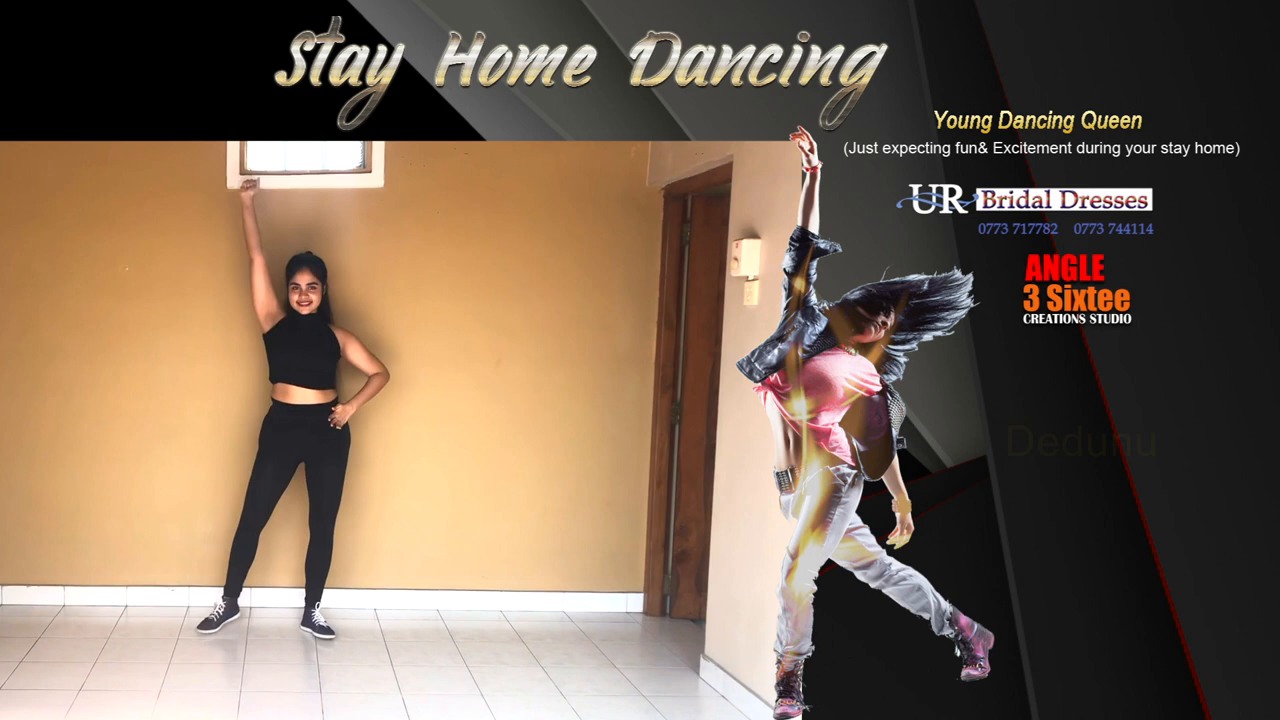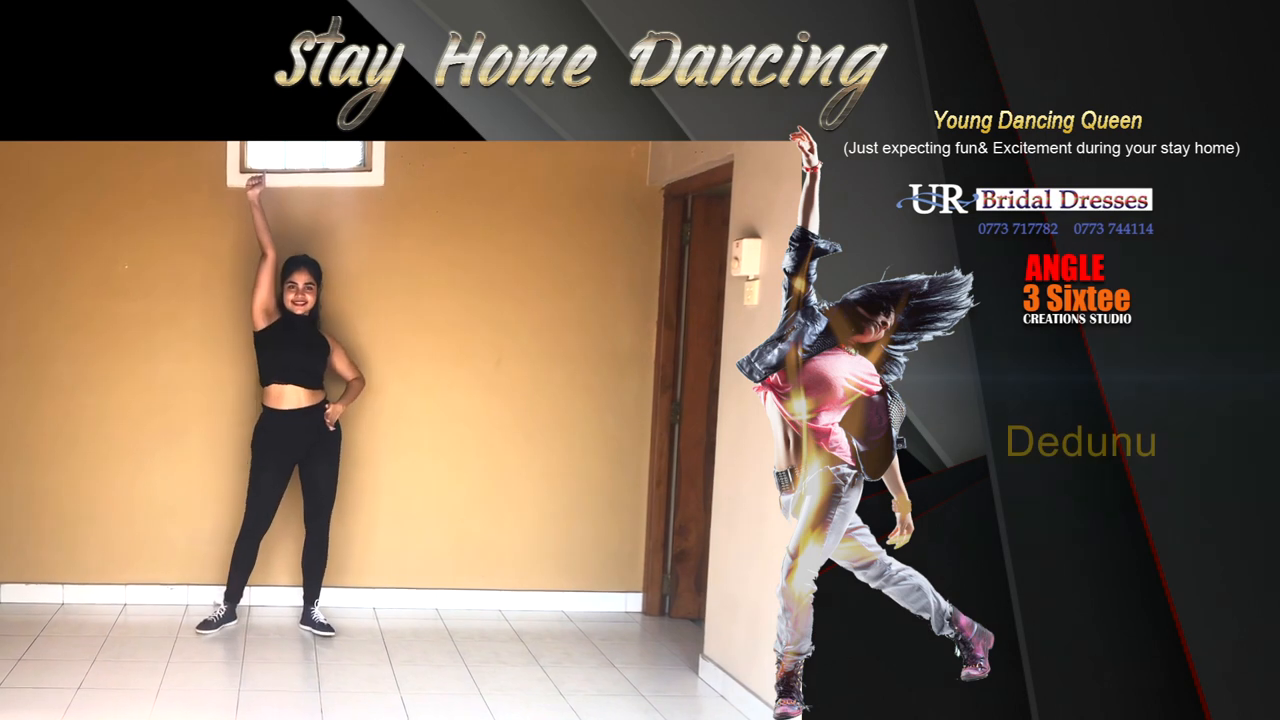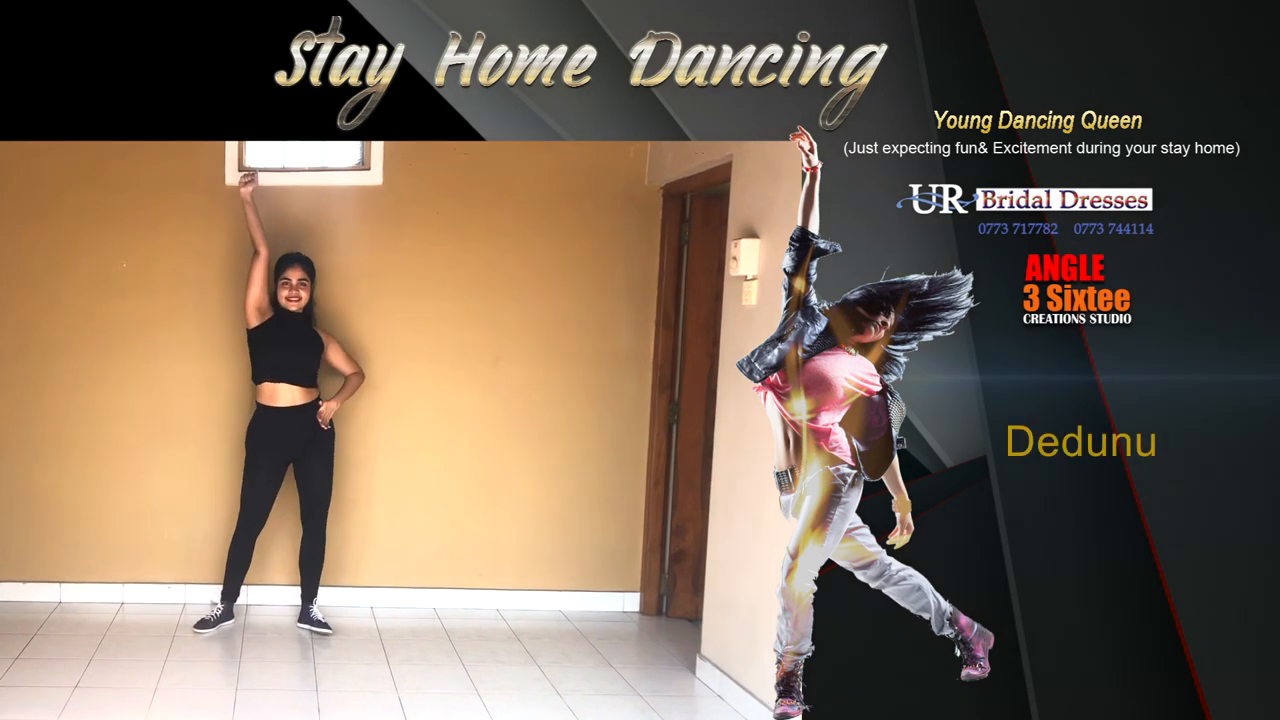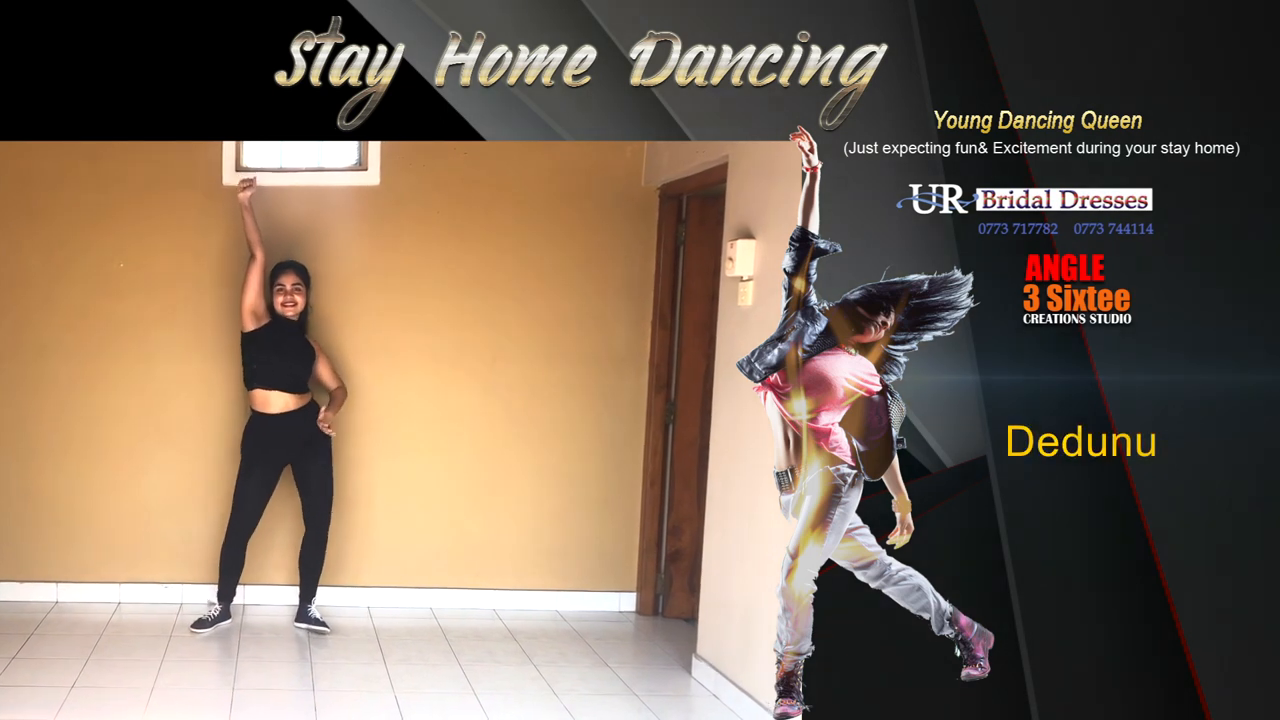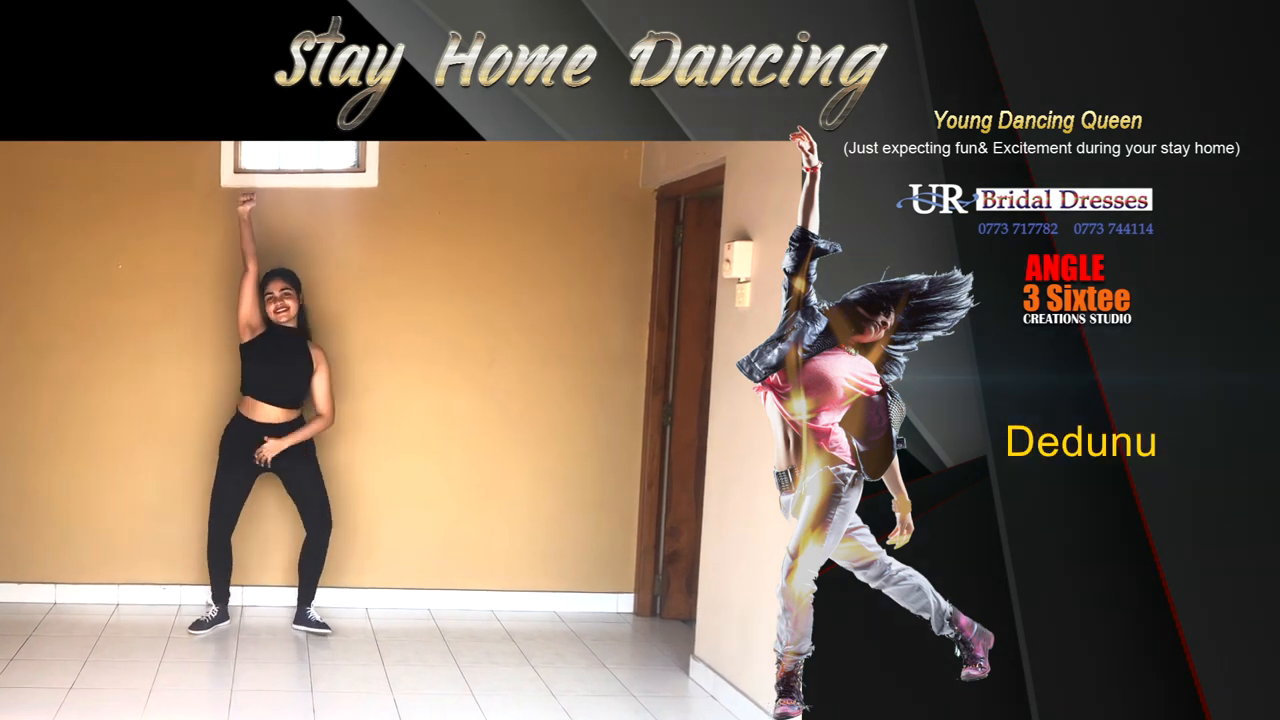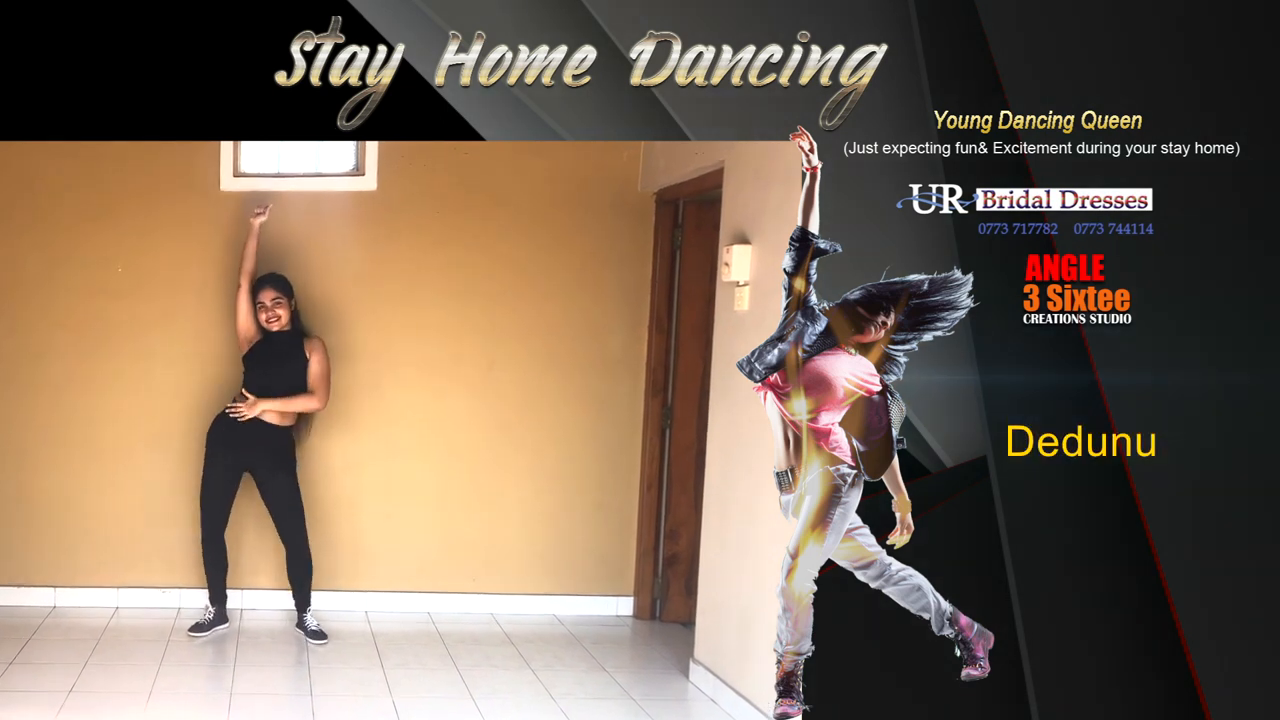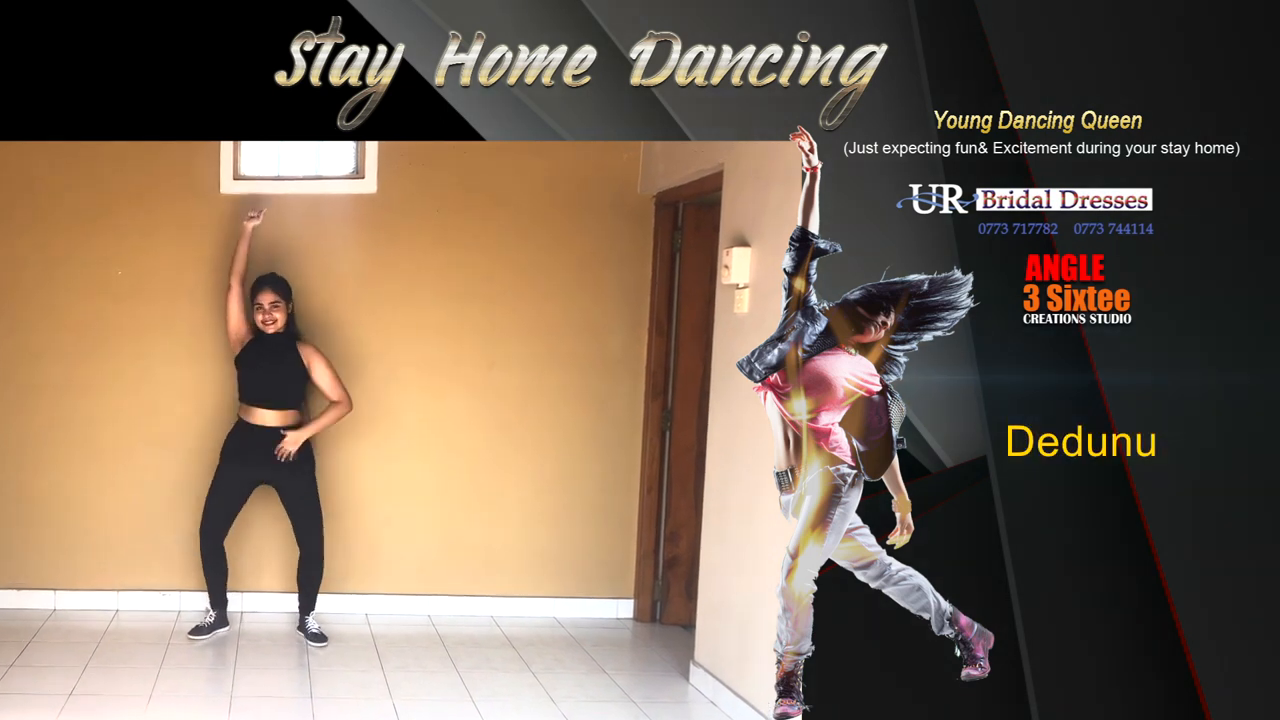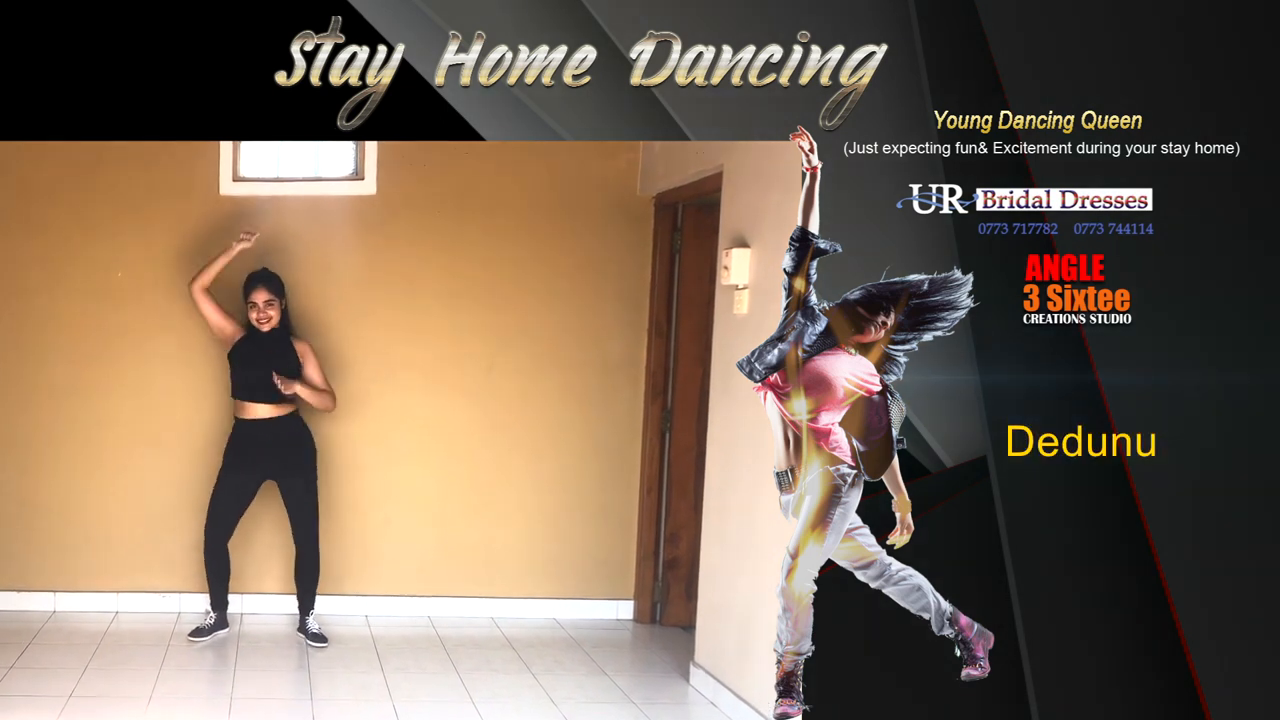
dt=0.3s
person 1, frame 1
left shoulder: (868, 380)
right shoulder: (805, 319)
left elbow: (881, 445)
right elbow: (805, 243)
left wrist: (902, 504)
right wrist: (813, 173)
left hip: (833, 474)
right hip: (793, 481)
left knee: (796, 575)
right knee: (875, 565)
person 1, frame 2
left shoulder: (869, 380)
right shoulder: (805, 319)
left elbow: (881, 447)
right elbow: (807, 243)
left wrist: (903, 504)
right wrist: (813, 172)
left hip: (833, 474)
right hip: (792, 481)
left knee: (796, 577)
right knee: (877, 567)
person 1, frame 3
left shoulder: (868, 380)
right shoulder: (805, 317)
left elbow: (881, 446)
right elbow: (806, 242)
left wrist: (903, 504)
right wrist: (814, 172)
left hip: (832, 473)
right hip: (792, 480)
left knee: (796, 575)
right knee: (876, 566)
person 1, frame 4
left shoulder: (868, 379)
right shoulder: (804, 319)
left elbow: (881, 445)
right elbow: (806, 243)
left wrist: (902, 504)
right wrist: (813, 172)
left hip: (832, 474)
right hip: (792, 481)
left knee: (795, 576)
right knee: (876, 567)
person 1, frame 5
left shoulder: (868, 379)
right shoulder: (805, 317)
left elbow: (881, 446)
right elbow: (806, 243)
left wrist: (902, 504)
right wrist: (813, 174)
left hip: (832, 473)
right hip: (791, 481)
left knee: (795, 576)
right knee: (876, 566)
person 1, frame 6
left shoulder: (868, 380)
right shoulder: (805, 318)
left elbow: (881, 445)
right elbow: (805, 241)
left wrist: (902, 504)
right wrist: (813, 172)
left hip: (833, 475)
right hip: (792, 481)
left knee: (795, 576)
right knee: (876, 567)
person 1, frame 7
left shoulder: (869, 378)
right shoulder: (805, 319)
left elbow: (881, 445)
right elbow: (806, 243)
left wrist: (903, 504)
right wrist: (813, 174)
left hip: (832, 473)
right hip: (791, 480)
left knee: (795, 576)
right knee: (876, 565)
person 1, frame 8
left shoulder: (868, 378)
right shoulder: (805, 318)
left elbow: (880, 446)
right elbow: (806, 243)
left wrist: (902, 504)
right wrist: (813, 172)
left hip: (832, 475)
right hip: (791, 481)
left knee: (795, 577)
right knee: (875, 567)
person 2, frame 1
left shoulder: (336, 335)
right shoulder: (274, 321)
left elbow: (378, 373)
right elbow: (256, 262)
left wrist: (353, 406)
right wrist: (246, 207)
left hip: (327, 430)
right hip: (281, 428)
left knee: (322, 524)
right knee: (252, 516)
left ankle: (312, 611)
right ankle: (227, 602)
person 2, frame 2
left shoulder: (324, 340)
right shoulder: (267, 321)
left elbow: (356, 378)
right elbow: (268, 255)
left wrist: (340, 405)
right wrist: (254, 202)
left hip: (319, 432)
right hip: (274, 431)
left knee: (318, 524)
right knee: (255, 522)
left ankle: (311, 609)
right ankle: (229, 605)
person 2, frame 3
left shoulder: (318, 337)
right shoulder: (261, 319)
left elbow: (355, 372)
right elbow: (261, 253)
left wrist: (336, 401)
right wrist: (246, 199)
left hip: (313, 429)
right hip: (268, 430)
left knee: (315, 522)
right knee: (250, 522)
left ankle: (309, 609)
right ankle: (226, 605)
person 2, frame 4
left shoulder: (308, 345)
right shoulder: (255, 323)
left elbow: (337, 386)
right elbow: (257, 258)
left wrist: (330, 412)
right wrist: (244, 204)
left hip: (309, 433)
right hip: (263, 435)
left knee: (318, 522)
right knee: (241, 524)
left ankle: (306, 608)
right ankle: (222, 605)
person 2, frame 5
left shoulder: (313, 353)
right shoulder: (255, 335)
left elbow: (325, 416)
right elbow: (250, 271)
left wrist: (282, 443)
right wrist: (244, 218)
left hip: (293, 443)
right hip: (243, 436)
left knee: (321, 525)
right knee: (220, 524)
left ankle: (305, 609)
right ankle: (219, 607)
person 2, frame 6
left shoulder: (311, 347)
right shoulder: (253, 342)
left elbow: (318, 399)
right elbow: (243, 283)
left wrist: (264, 404)
right wrist: (255, 228)
left hip: (275, 447)
right hip: (229, 435)
left knee: (295, 537)
right knee: (211, 526)
left ankle: (304, 614)
right ankle: (218, 609)
person 2, frame 7
left shoulder: (303, 352)
right shoulder: (244, 342)
left elbow: (343, 401)
right elbow: (233, 284)
left wrist: (306, 431)
right wrist: (247, 231)
left hip: (291, 451)
right hip: (242, 447)
left knee: (311, 540)
right knee: (210, 533)
left ankle: (307, 617)
right ankle: (217, 614)
person 2, frame 8
left shoulder: (297, 348)
right shoulder: (237, 338)
left elbow: (328, 401)
right elbow: (197, 289)
left wrist: (298, 387)
right wrist: (235, 250)
left hip: (290, 445)
right hip: (244, 446)
left knee: (307, 537)
right knee: (215, 533)
left ankle: (306, 618)
right ankle: (218, 615)
